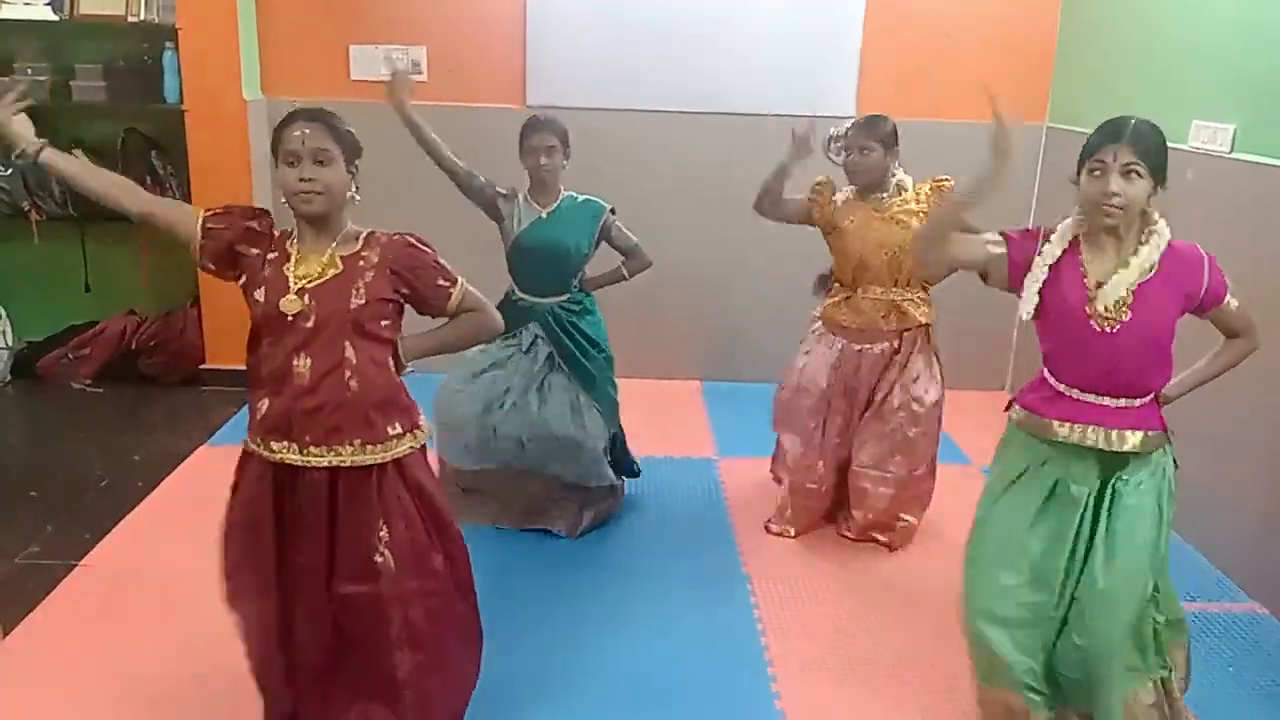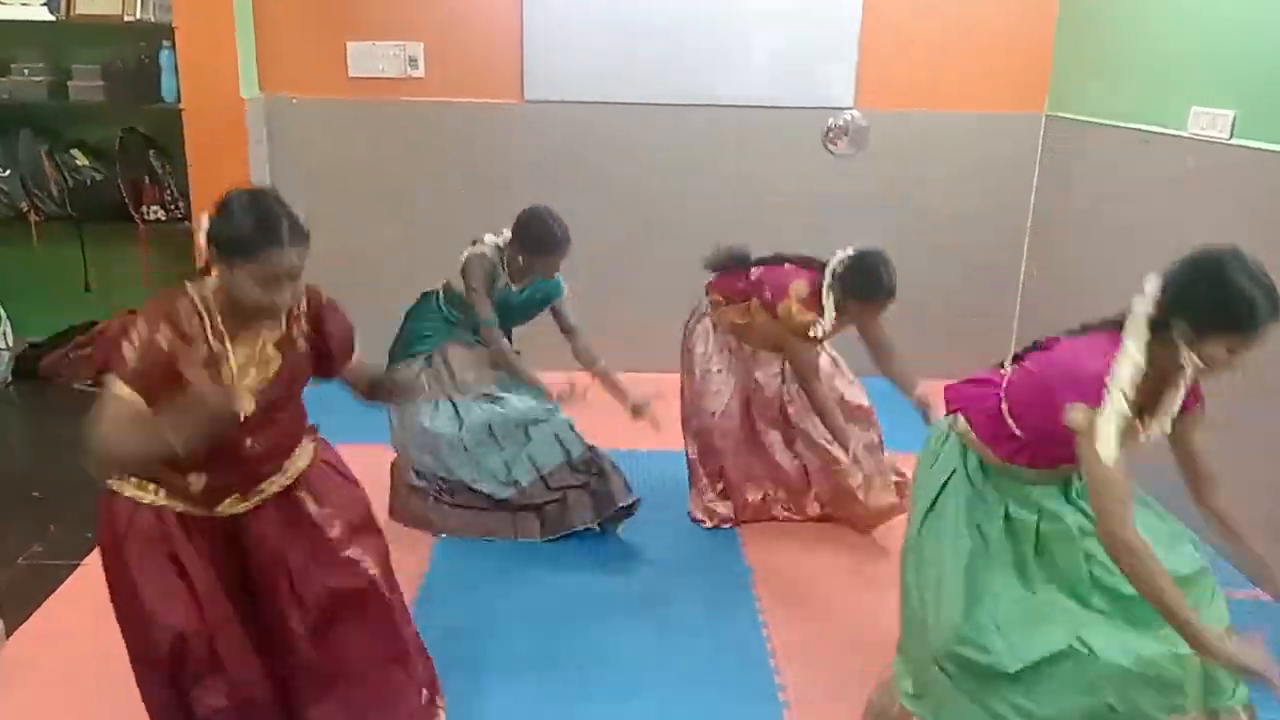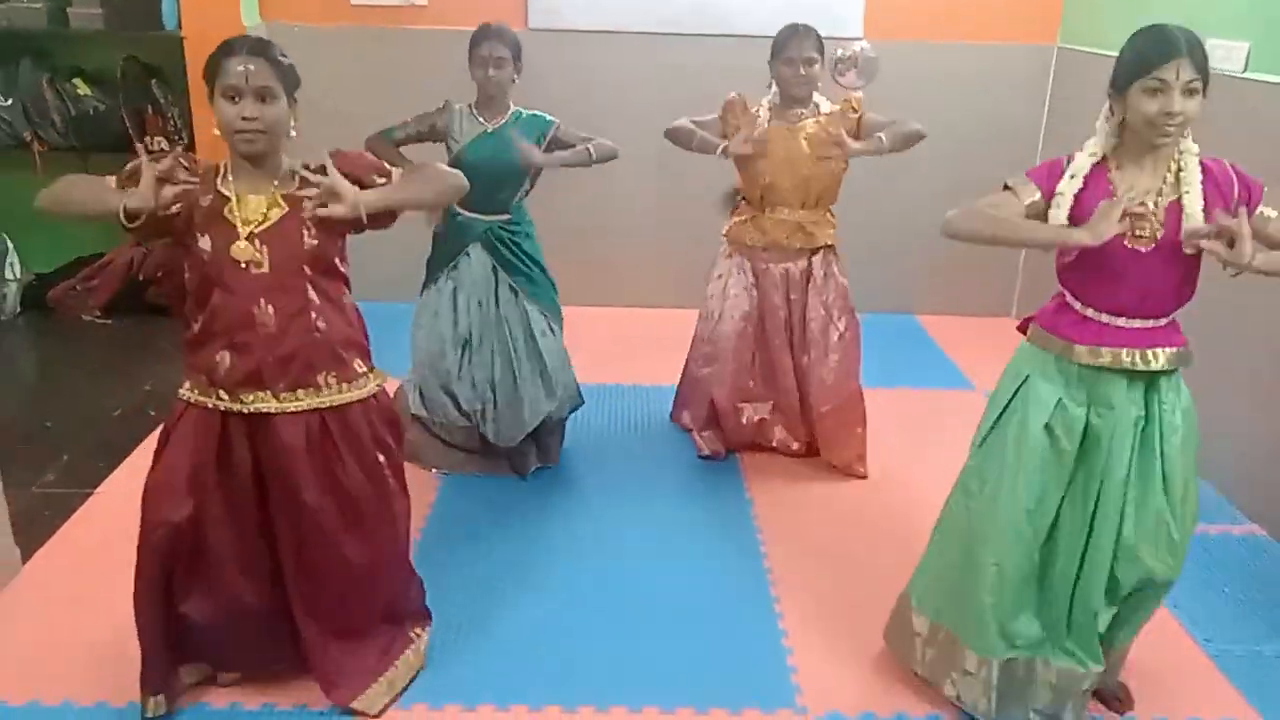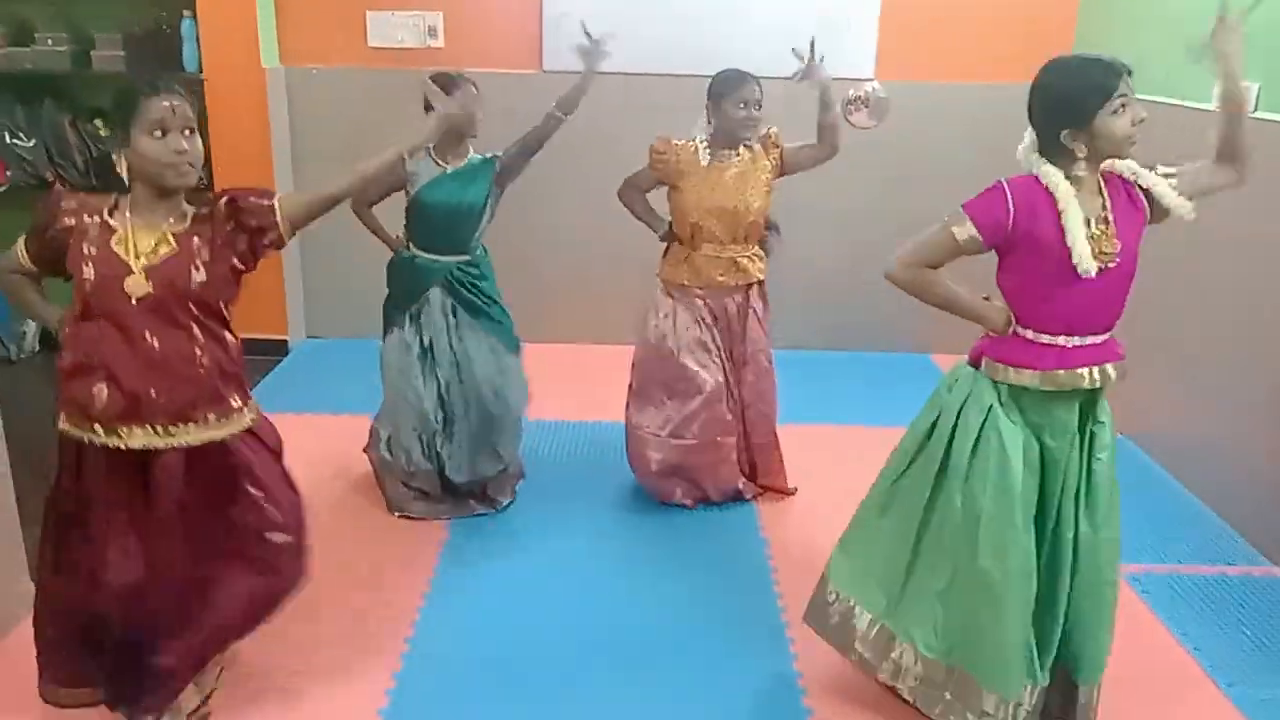
dt=1s
person 1, frame 1
left shoulder: (1186, 266)
right shoulder: (1039, 254)
left elbow: (1245, 337)
right elbow: (925, 256)
left wrist: (1172, 387)
right wrist: (987, 181)
left hip: (1131, 469)
right hip: (1041, 454)
left knee: (1105, 617)
right knee: (1006, 597)
person 1, frame 2
left shoulder: (1181, 374)
right shoulder: (1096, 374)
left elbow: (1201, 480)
right elbow: (1118, 535)
left hip: (1059, 478)
right hip: (979, 472)
left knee: (1186, 581)
right knee: (964, 629)
person 1, frame 3
left shoulder: (1216, 183)
right shoulder: (1074, 174)
right elbow: (958, 224)
right wrist: (1078, 235)
left hip: (1152, 390)
right hip: (1058, 376)
left knee: (1139, 546)
right knee: (1006, 523)
left ankle: (1087, 660)
right ankle: (987, 661)
person 1, frame 4
left shoulder: (1132, 193)
right shoulder: (1017, 202)
left elbow: (1232, 170)
right elbow: (903, 268)
left wrist: (1231, 72)
right wrist: (987, 316)
left hip: (1084, 411)
right hip: (1007, 405)
left knee: (1077, 562)
right knee: (990, 562)
person 2, frame 1
left shoulder: (395, 255)
right shoulder: (253, 245)
left elbow: (485, 319)
right elbow: (144, 205)
left wrist: (400, 349)
left hip: (374, 468)
right hip: (278, 469)
left knee: (389, 616)
right knee: (288, 612)
person 2, frame 2
left shoulder: (310, 313)
right shoulder: (165, 331)
left elbow: (360, 381)
right elbow: (109, 452)
right wrist: (192, 422)
left hip: (285, 484)
right hip: (173, 509)
left knee: (354, 588)
right knee: (196, 651)
person 2, frame 3
left shoulder: (332, 183)
right shoulder: (186, 192)
left elbow: (453, 184)
right elbow: (53, 197)
left wrist: (366, 201)
right wrist: (134, 203)
left hip: (331, 410)
right hip: (221, 414)
left knee: (346, 546)
right knee: (186, 543)
left ankle: (366, 651)
right ankle: (196, 659)
person 2, frame 4
left shoulder: (228, 223)
right shoulder: (72, 221)
left elbow: (329, 193)
left wrist: (425, 135)
right wrist: (62, 325)
left hip: (213, 437)
right hip: (109, 444)
left knee: (269, 552)
right knee: (112, 574)
left ankle: (180, 668)
person 3, frame 1
left shoulder: (591, 213)
right shoulder: (504, 205)
left elbow: (641, 259)
right elbow: (453, 166)
left wrist: (588, 282)
right wrist: (406, 112)
left hip: (572, 330)
right hip: (520, 329)
left knee: (575, 425)
right knee: (463, 402)
left ankle: (583, 501)
right ankle: (504, 492)
person 3, frame 2
left shoulder: (550, 284)
right shoulder: (481, 264)
left elbow: (578, 342)
right elbow: (494, 343)
left wrist: (625, 397)
right wrist: (547, 393)
left hip: (486, 352)
right hip: (433, 342)
left knee: (535, 416)
right knee: (433, 428)
right ankle: (445, 501)
person 3, frame 3
left shoulder: (536, 127)
right shoulder: (449, 119)
left elbow: (607, 149)
right elbow: (377, 142)
left wrist: (547, 161)
left hip: (512, 248)
right hip: (459, 246)
left knee: (526, 348)
right knee: (444, 348)
left ankle: (519, 441)
right ankle: (452, 441)
person 3, frame 4
left shoulder: (494, 169)
right shoulder: (410, 166)
left elbow: (550, 125)
right elbow: (360, 202)
left wrist: (589, 70)
right wrist: (394, 245)
left hip: (468, 287)
right hip: (417, 287)
left knee: (491, 380)
right knee: (415, 389)
left ankle: (482, 475)
right ankle: (414, 481)
person 4, frame 1
left shoulder: (925, 200)
right shoulder: (832, 204)
right elbow: (765, 206)
right wrist: (790, 162)
left hip: (904, 341)
right hip: (841, 336)
left knee: (897, 433)
right knee: (805, 415)
left ankle: (878, 518)
right ankle: (803, 508)
person 4, frame 2
left shoulder: (860, 297)
right shoulder: (797, 307)
left elbow: (884, 351)
right elbow: (809, 382)
left wrist: (916, 394)
right wrist: (847, 443)
left hip: (792, 342)
right hip: (728, 332)
left knee: (848, 403)
right knee: (722, 417)
right ankle: (723, 499)
person 4, frame 3
left shoulder: (843, 119)
right shoulder: (747, 118)
left elbow: (914, 130)
right elbow: (676, 129)
left wrist: (863, 148)
right wrist: (725, 147)
left hip: (813, 258)
right hip: (750, 254)
left knee: (827, 353)
right knee: (726, 345)
left ankle: (807, 434)
right ankle: (721, 428)
person 4, frame 4
left shoulder: (767, 158)
right shoulder: (678, 158)
left elbow: (829, 147)
right elbow: (628, 190)
left wrist: (824, 89)
right wrist: (661, 228)
left hip: (744, 294)
right hip: (687, 293)
left knee: (750, 386)
right knee: (693, 386)
left ankle: (746, 470)
right ankle: (690, 475)
